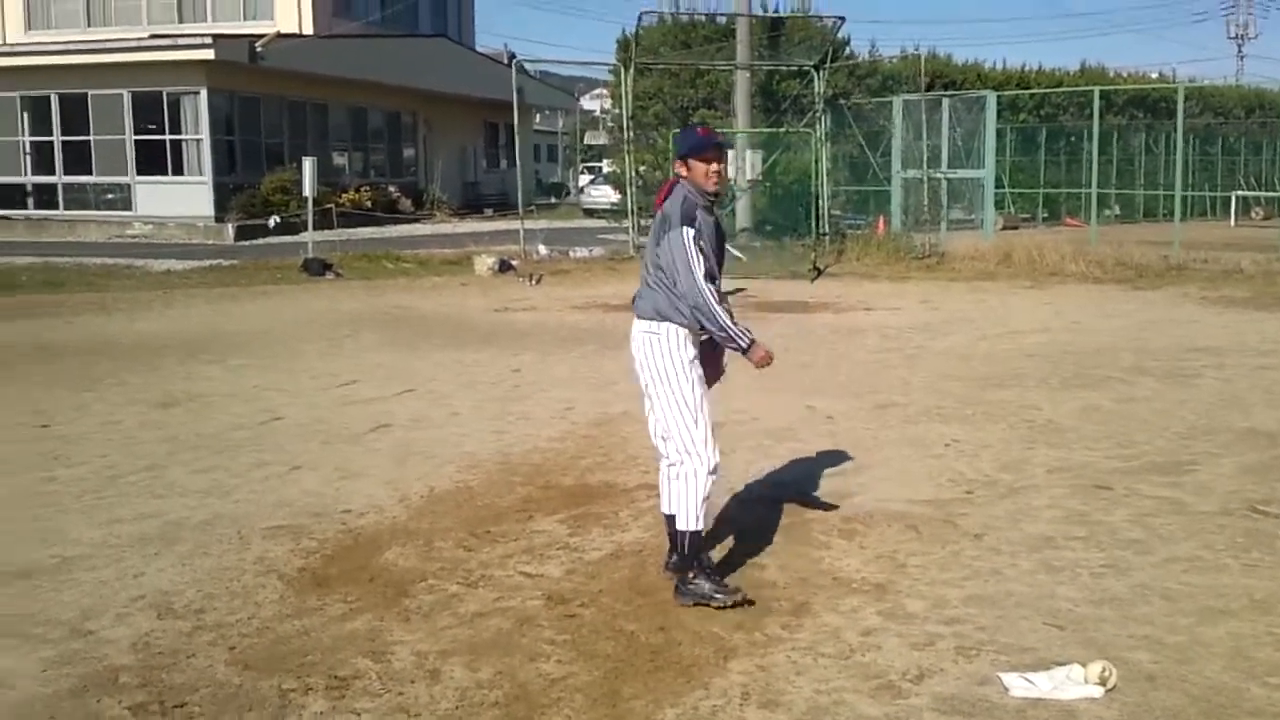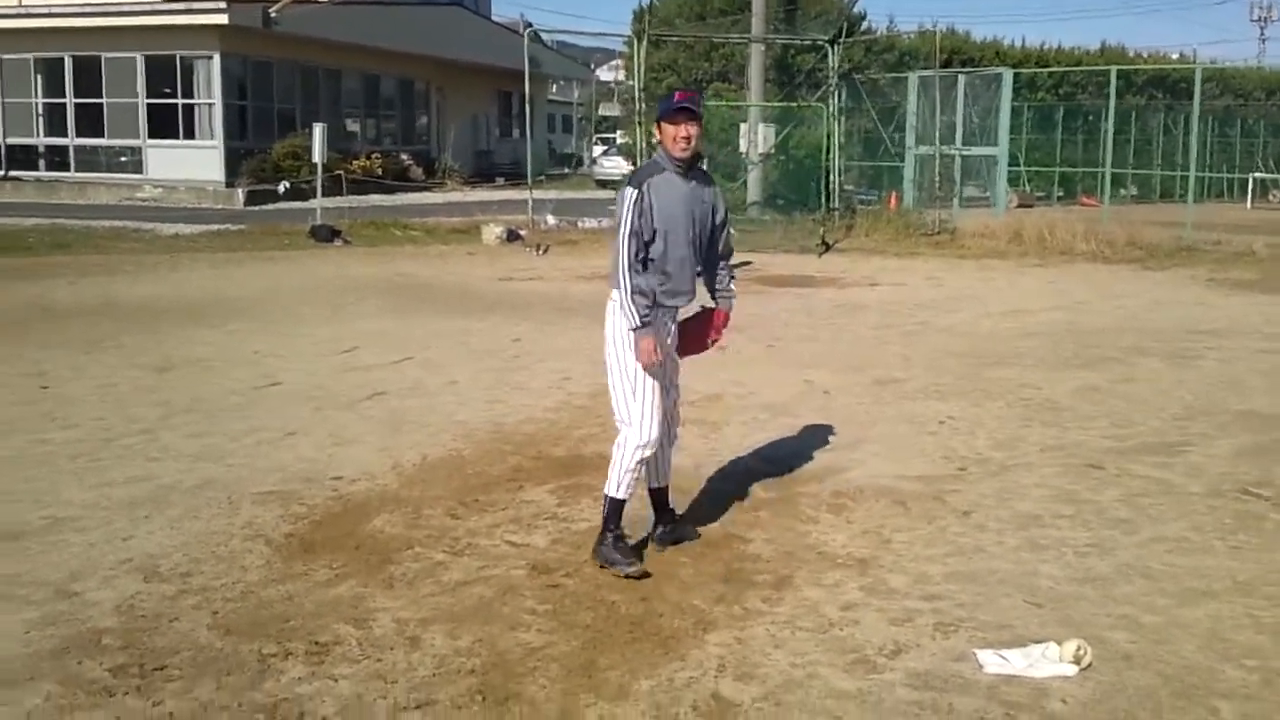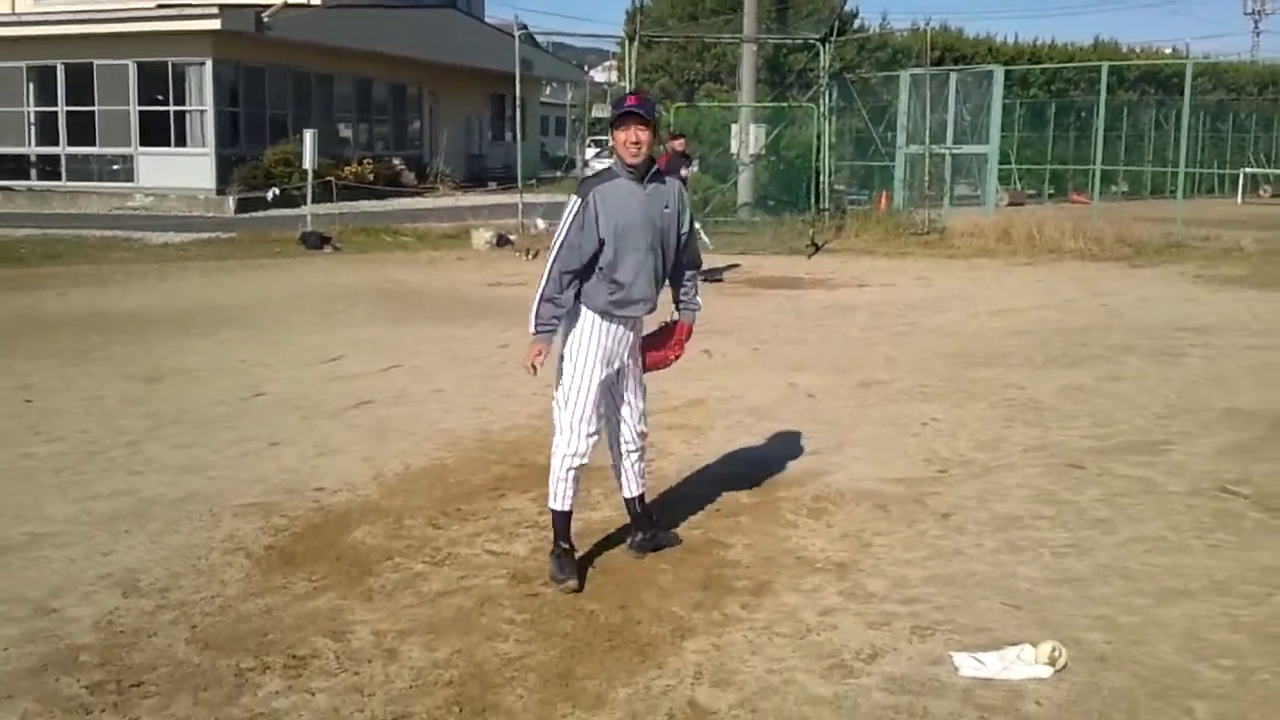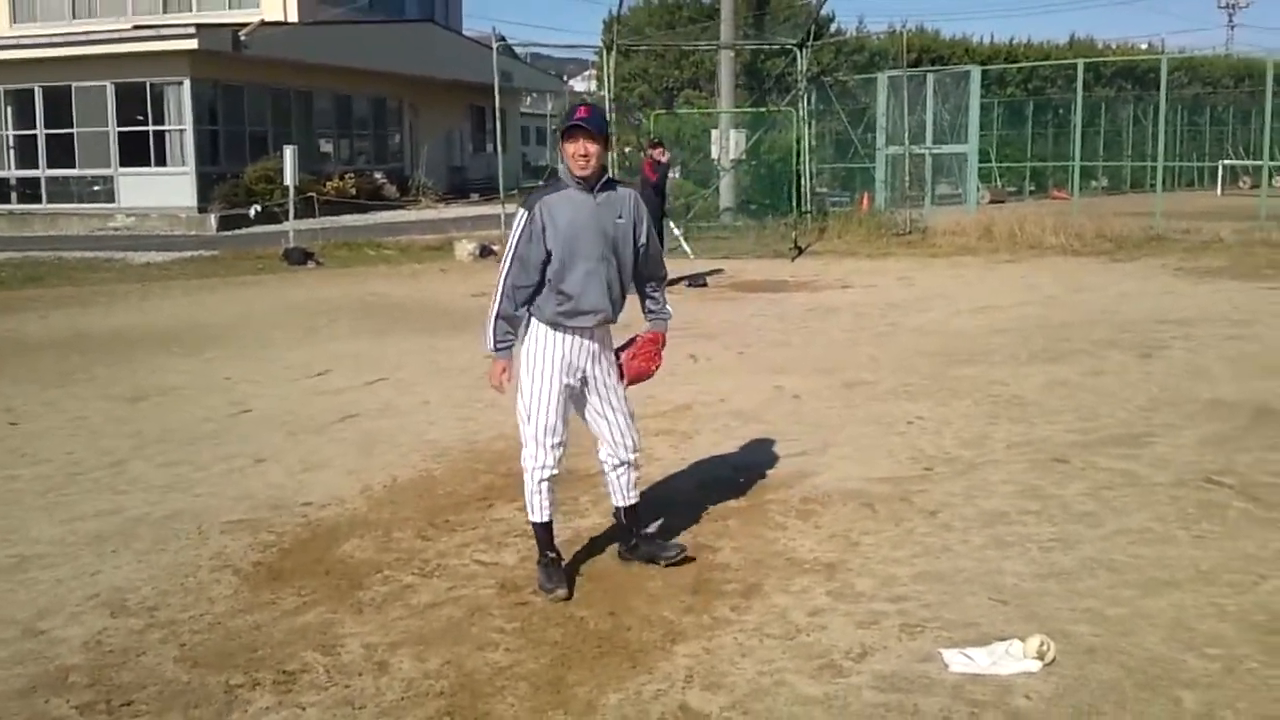
dt=0.2s
person 1, frame 1
left shoulder: (704, 211)
right shoulder: (685, 216)
right elbow: (697, 292)
left wrist: (725, 339)
right wrist: (744, 341)
left hip: (678, 341)
right hip: (666, 340)
left knee: (679, 454)
right knee: (697, 456)
left ankle: (682, 549)
right ankle: (689, 571)
person 1, frame 2
left shoulder: (707, 186)
right shoulder: (644, 185)
left elbow: (716, 249)
right elbow: (628, 260)
left wrist: (723, 298)
right wrist: (641, 328)
left hip: (668, 316)
right hip: (637, 318)
left knee: (664, 425)
right knee: (640, 429)
left ankle: (664, 520)
right ankle: (610, 534)
person 1, frame 3
left shoulder: (672, 192)
right shoulder: (594, 194)
left elbow: (684, 259)
right elbow: (562, 264)
left wrist: (687, 310)
right wrist: (542, 331)
left hip: (632, 328)
right hip: (591, 326)
left knee: (630, 435)
right knee: (574, 442)
left ankle: (643, 528)
right ankle: (562, 548)
person 1, frame 4
left shoulder: (628, 202)
right shoulder: (541, 206)
left elbow: (649, 268)
right elbow: (514, 280)
left wrist: (657, 321)
right wrist: (501, 348)
left hip: (598, 341)
right hip: (548, 342)
left knee: (620, 445)
right knee: (542, 456)
left ankle: (634, 537)
right ankle: (548, 557)
